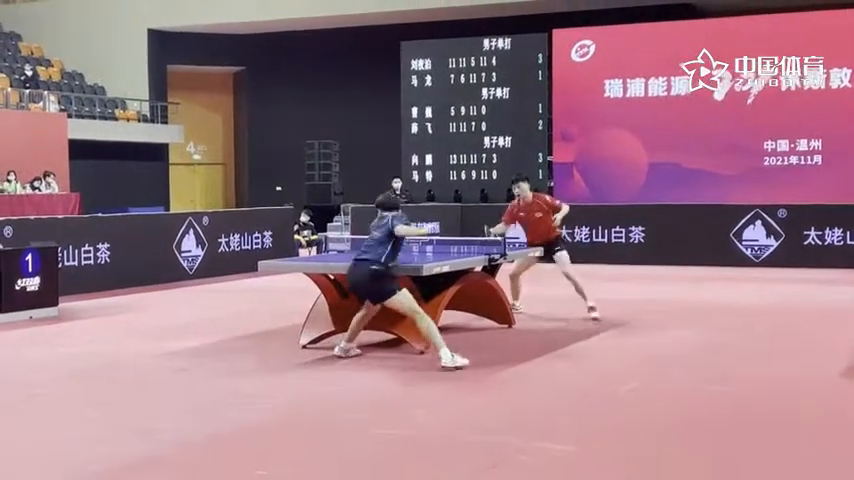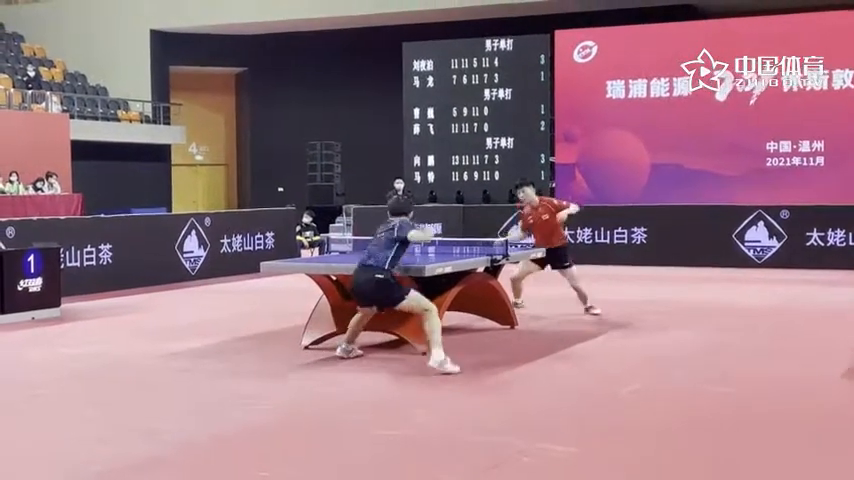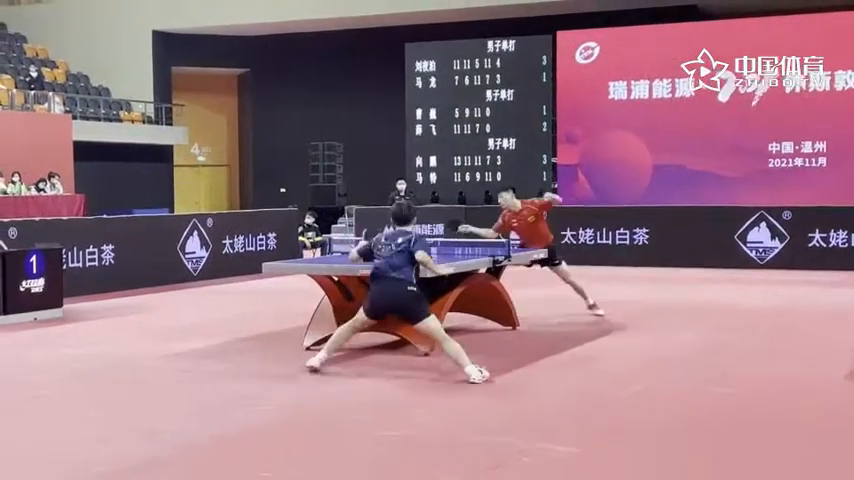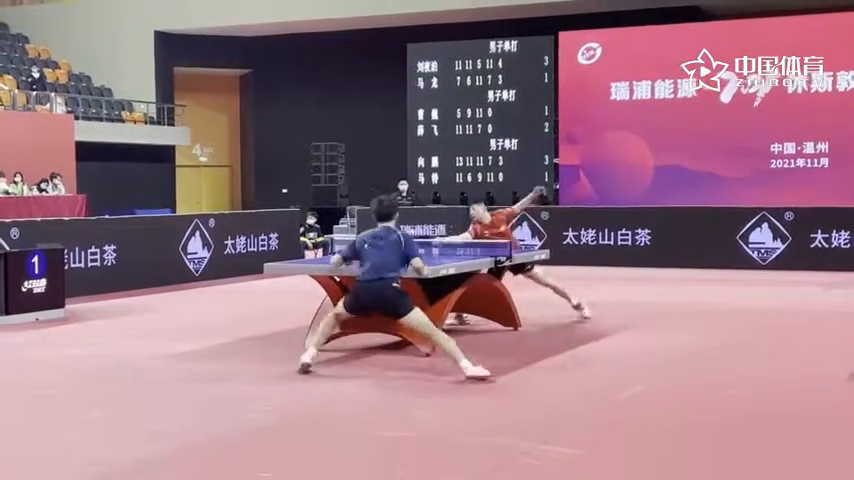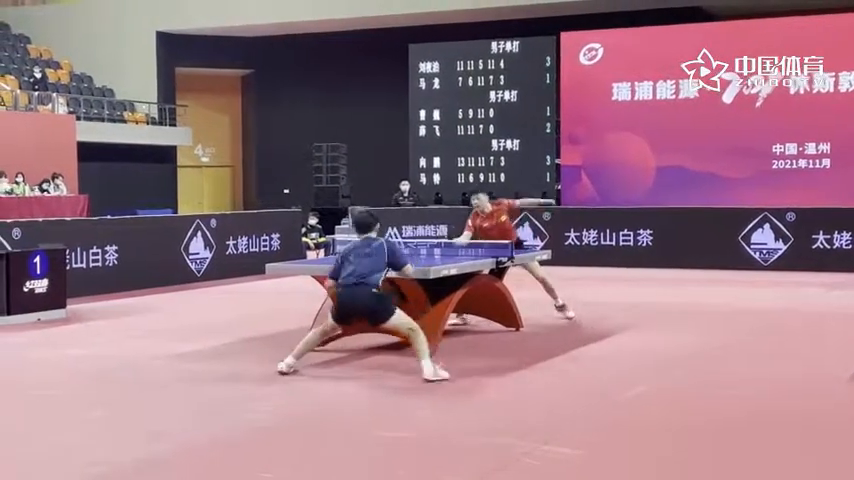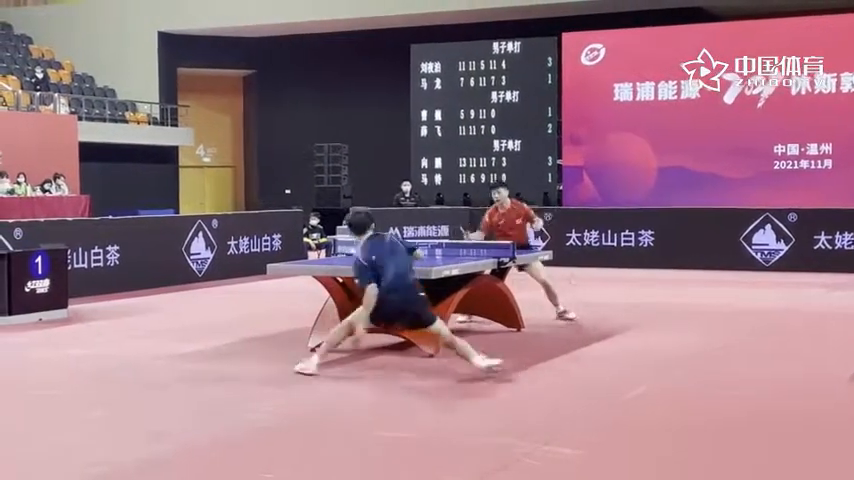
dt=0.2s
person 1, frame 1
left shoulder: (376, 223)
right shoulder: (397, 218)
right elbow: (400, 231)
right wrist: (422, 230)
left hip: (355, 272)
right hip: (371, 273)
left knee: (369, 309)
right knee: (417, 312)
left ankle: (345, 346)
right ankle: (444, 355)
person 1, frame 2
left shoulder: (382, 228)
right shoulder: (404, 225)
right elbow: (413, 236)
right wrist: (427, 234)
left hip: (359, 277)
right hip: (377, 279)
left knee: (367, 312)
right knee: (429, 310)
left ankle: (346, 348)
right ankle: (438, 358)
person 1, frame 3
left shoulder: (380, 239)
right shoulder: (416, 238)
left elbow: (355, 256)
right elbow: (420, 256)
left wrist: (361, 245)
right wrist: (438, 269)
left hip: (379, 292)
right hip: (406, 294)
left knee: (353, 325)
right knee: (441, 337)
left ankle: (319, 358)
right ankle: (472, 371)
person 1, frame 4
left shoulder: (362, 238)
right shoulder: (402, 237)
left elbow: (335, 262)
right elbow: (417, 266)
left wrist: (340, 256)
right wrist: (423, 269)
left hip: (362, 290)
right hip: (389, 291)
left knee: (334, 317)
right knee: (430, 331)
left ankle: (310, 355)
right ankle: (468, 366)
person 1, frame 5
left shoulder: (347, 251)
right shoulder: (386, 245)
left elbow: (329, 284)
right elbow: (408, 271)
right wrist: (391, 267)
left hip: (345, 300)
right hip: (371, 297)
left knee: (323, 330)
right knee: (413, 330)
left ankle: (289, 362)
right ankle: (428, 367)
person 1, frame 6
left shoulder: (360, 258)
right shoulder: (392, 239)
left elbow: (371, 290)
right elbow: (418, 254)
left wrist: (362, 324)
left hip: (387, 304)
right hip: (415, 300)
left knee: (346, 326)
right knee: (448, 337)
left ankle: (313, 362)
right ankle: (479, 359)
person 2, frame 1
left shoulder: (543, 200)
right shoulder: (513, 207)
left elbow: (565, 207)
right elbow: (504, 225)
left wrist: (560, 215)
right wrist: (492, 231)
left hip: (552, 241)
right hip: (533, 244)
left knee: (567, 272)
right knee: (514, 274)
left ankle: (590, 306)
right ankle: (515, 305)
person 2, frame 2
left shoulder: (550, 203)
right shoulder: (525, 213)
left elbow: (575, 207)
right elbow: (523, 234)
left wrist: (565, 212)
left hip: (558, 250)
left knee: (575, 285)
right knee: (515, 278)
left ankle: (587, 305)
right ankle: (518, 302)
person 2, frame 3
left shoulder: (534, 204)
right shoulder: (506, 216)
left elbow: (559, 201)
right elbow: (493, 233)
left wrist: (553, 197)
right wrist: (471, 229)
left hip: (547, 248)
right hip: (527, 249)
left knee: (569, 280)
left ankle: (591, 303)
person 2, frame 4
left shoulder: (501, 216)
right shoulder: (475, 228)
left elbow: (518, 208)
right elbow: (463, 238)
left wrist: (534, 195)
left knee: (546, 282)
left ankle: (575, 303)
right ankle: (461, 315)
person 2, frame 5
left shoulder: (502, 205)
right shoulder: (473, 219)
left elbow: (520, 203)
right elbow: (465, 238)
left wrist: (541, 201)
right wrist: (456, 241)
left hip: (515, 246)
left knee: (541, 277)
left ankle: (559, 304)
right ankle: (462, 315)
person 2, frame 6
left shoulder: (521, 208)
right shoulder: (491, 214)
left elbow: (538, 220)
right elbow: (481, 235)
left wrist: (538, 225)
right wrist: (470, 237)
left hip: (523, 249)
left knee: (544, 281)
left ankle: (560, 310)
